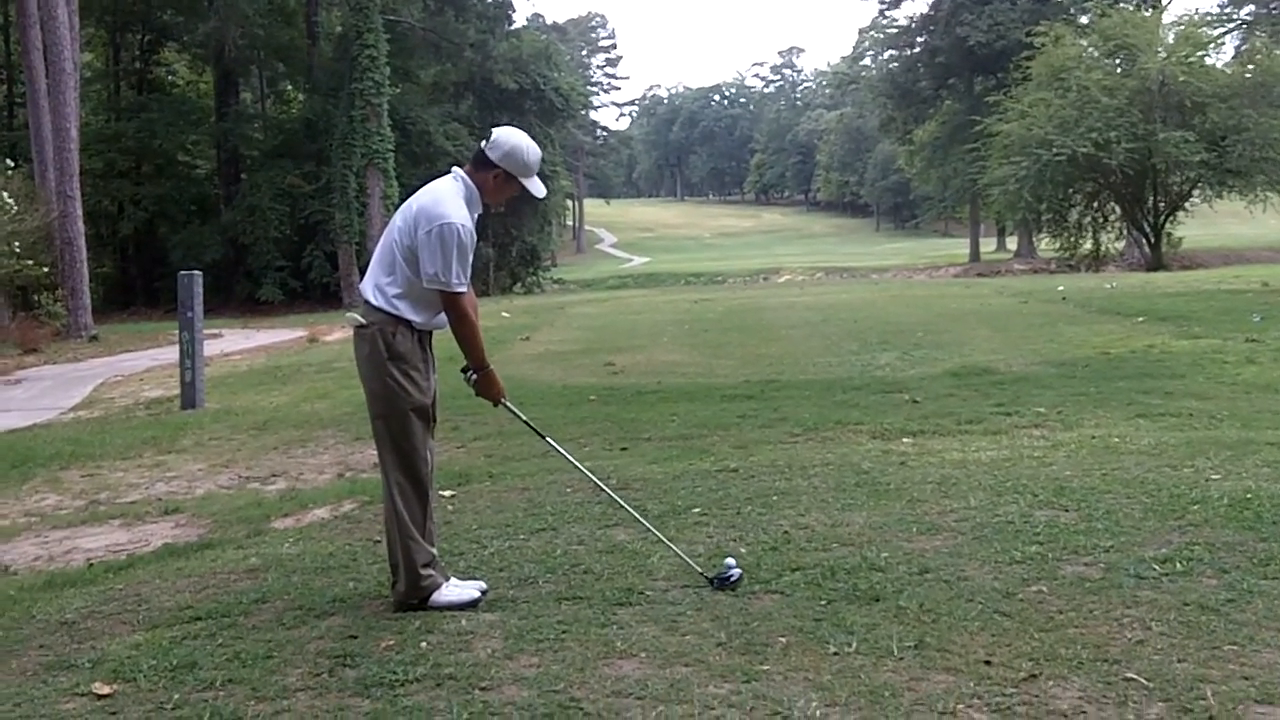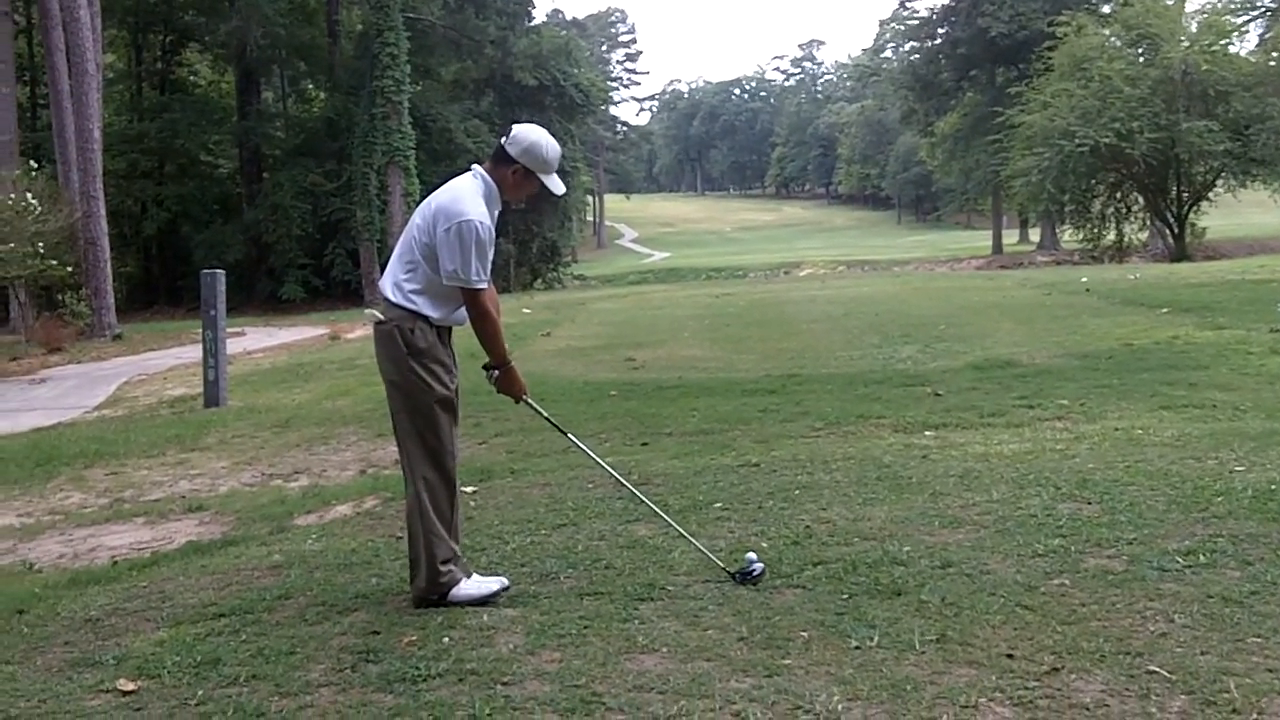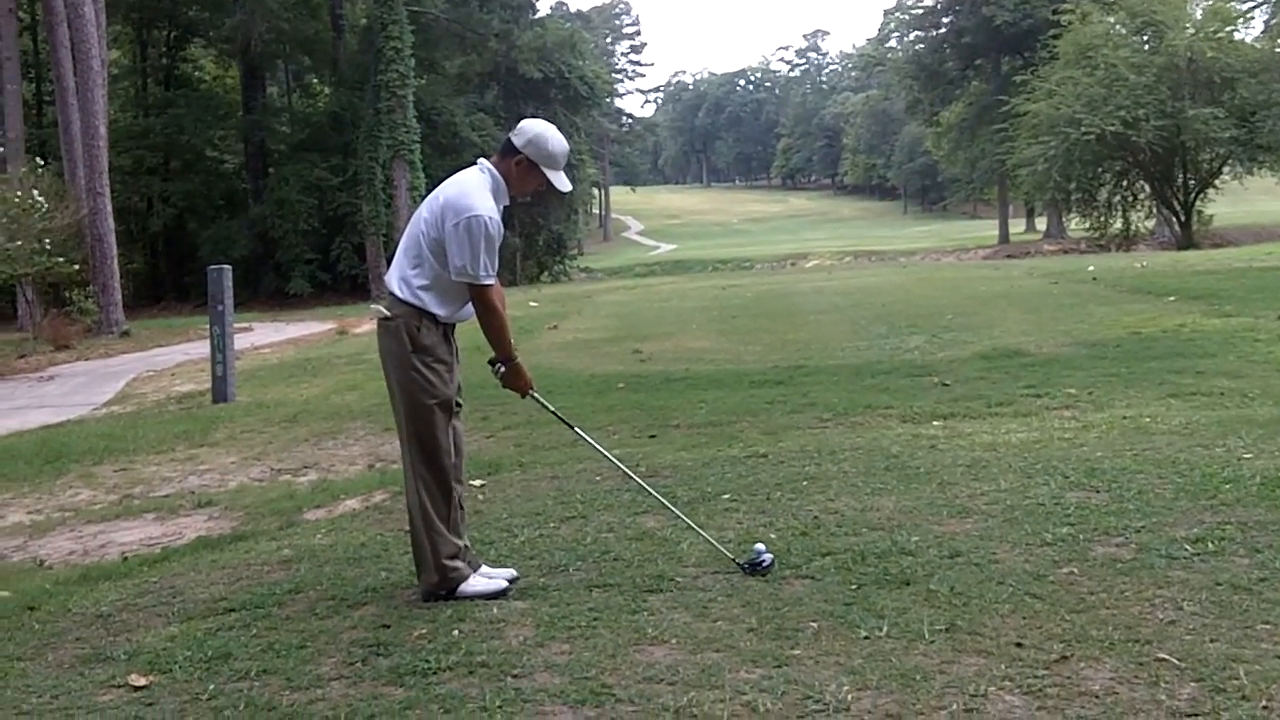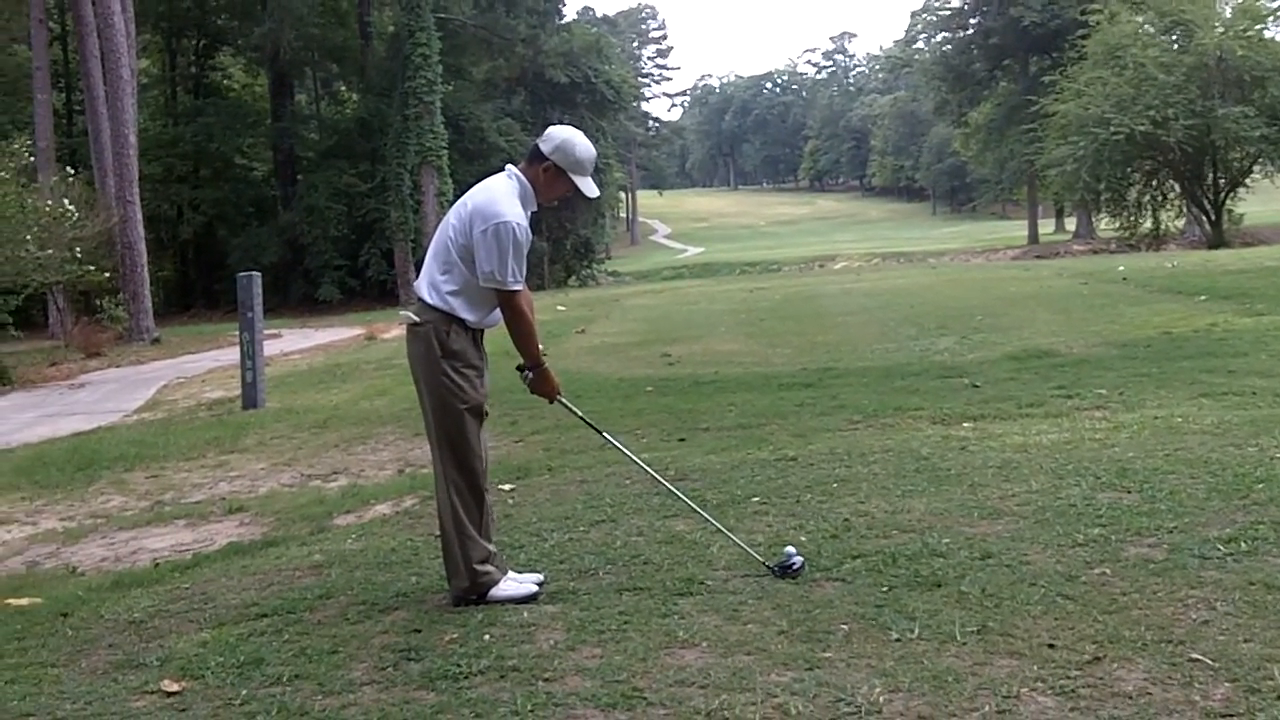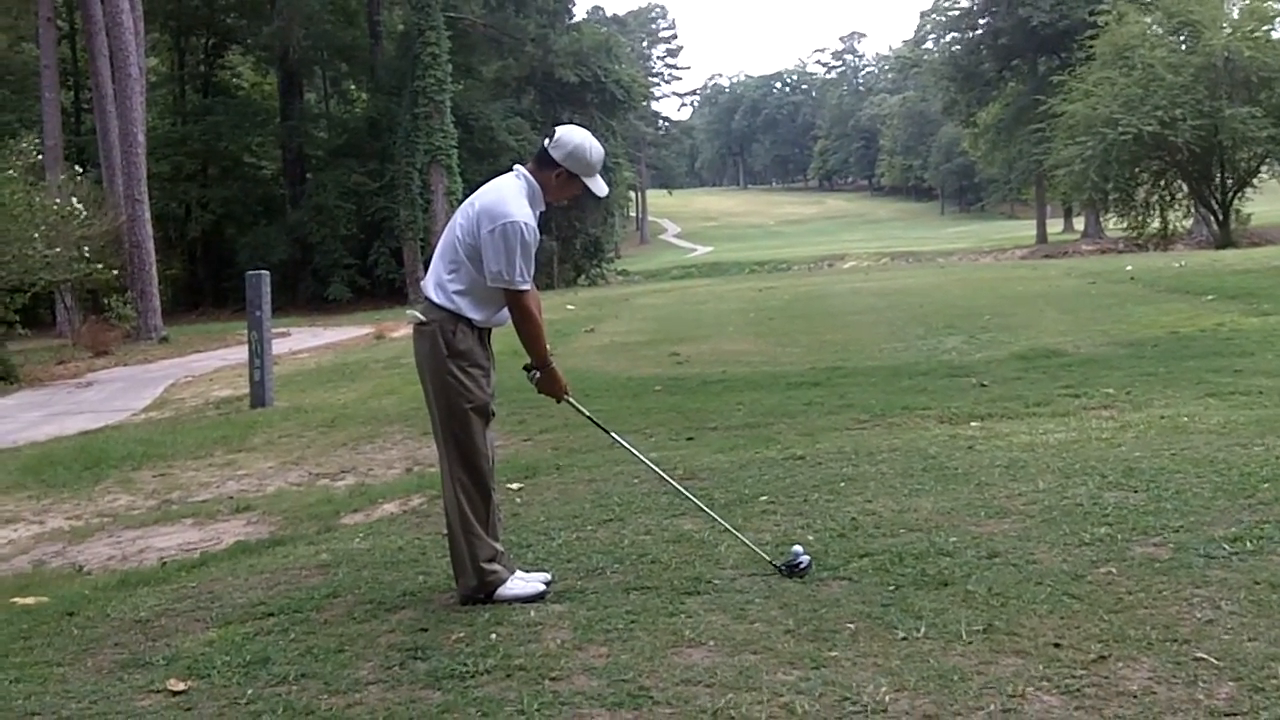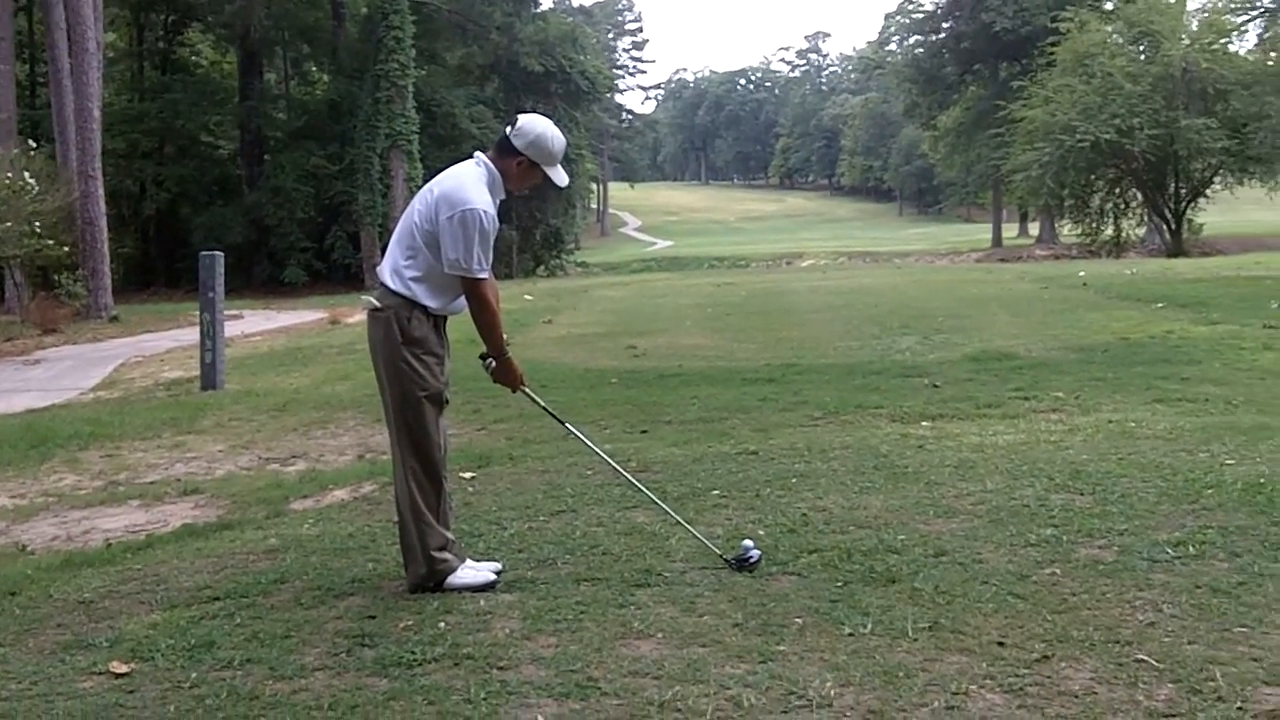
dt=0.3s
person 1, frame 1
left shoulder: (453, 196)
right shoulder: (450, 218)
left elbow: (463, 290)
right elbow: (455, 306)
left wrist: (478, 361)
right wrist: (484, 370)
left hip: (406, 333)
right hip: (392, 337)
left knee: (417, 461)
right knee: (409, 464)
left ankle: (424, 572)
right ankle: (416, 584)
person 1, frame 2
left shoulder: (474, 194)
right shoulder: (469, 215)
left elbow: (484, 286)
right elbow: (476, 301)
left wrist: (500, 354)
right wrist: (504, 366)
left hip: (425, 330)
right hip: (411, 332)
left knee: (439, 453)
right knee: (431, 457)
left ankle: (447, 567)
right ankle: (436, 579)
person 1, frame 3
left shoulder: (478, 185)
right shoulder: (477, 209)
left elbow: (488, 284)
right elbow: (483, 298)
left wrist: (506, 350)
right wrist: (511, 363)
left hip: (428, 325)
right hip: (416, 329)
left knee: (447, 451)
right knee: (433, 455)
left ankle: (456, 559)
right ankle: (443, 574)
person 1, frame 4
left shoulder: (504, 191)
right shoulder: (505, 215)
left elbow: (516, 289)
right elbow: (512, 303)
left wrist: (534, 355)
right wrist: (539, 368)
left hip: (456, 331)
right hip: (445, 335)
left knee: (470, 457)
right knee: (461, 459)
left ankle: (485, 565)
right ankle: (474, 579)
person 1, frame 5
left shoulder: (513, 191)
right shoulder: (513, 216)
left elbow: (524, 290)
right elbow: (520, 303)
left wrist: (542, 355)
right wrist: (546, 368)
left hip: (463, 330)
right hip: (451, 334)
left knee: (476, 457)
right knee: (468, 459)
left ankle: (491, 565)
right ankle: (481, 578)
person 1, frame 6
left shoulder: (472, 178)
right shoulder: (472, 203)
left elbow: (483, 279)
right elbow: (477, 291)
left wrist: (498, 344)
right wrist: (503, 358)
left hip: (418, 317)
right hip: (406, 321)
left knee: (428, 445)
right knee: (420, 447)
left ankle: (441, 553)
right ankle: (432, 565)
